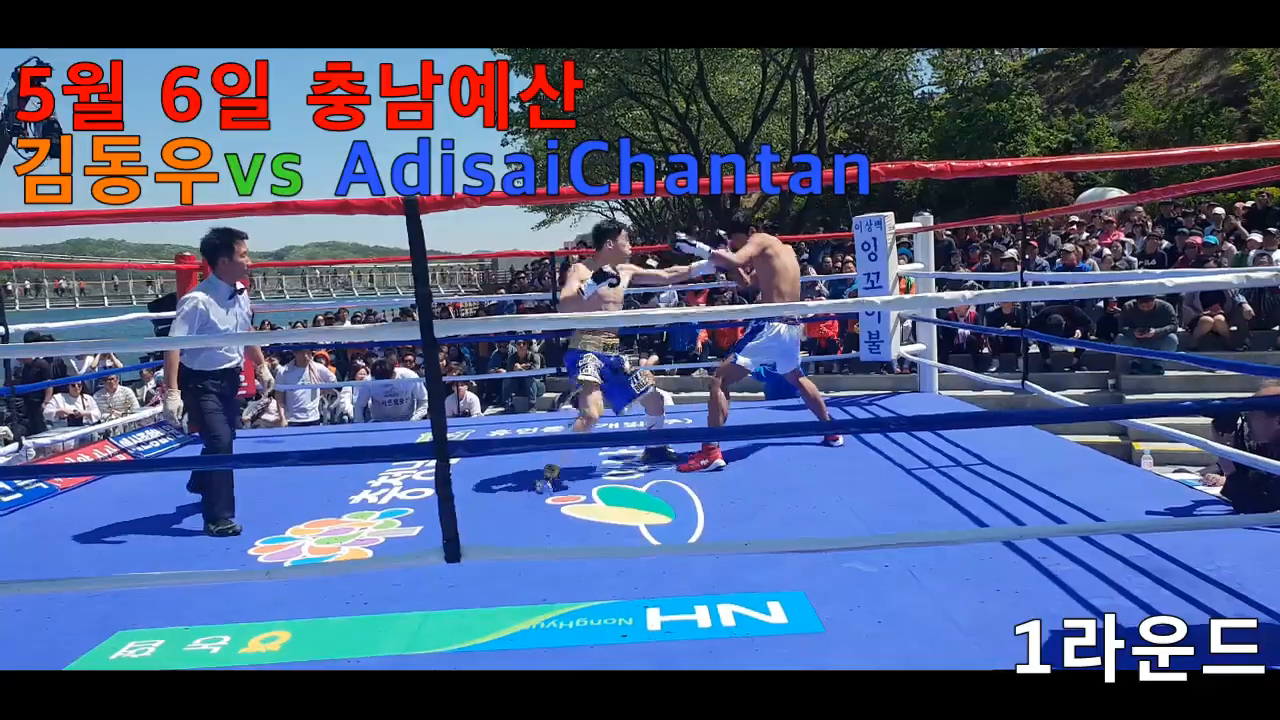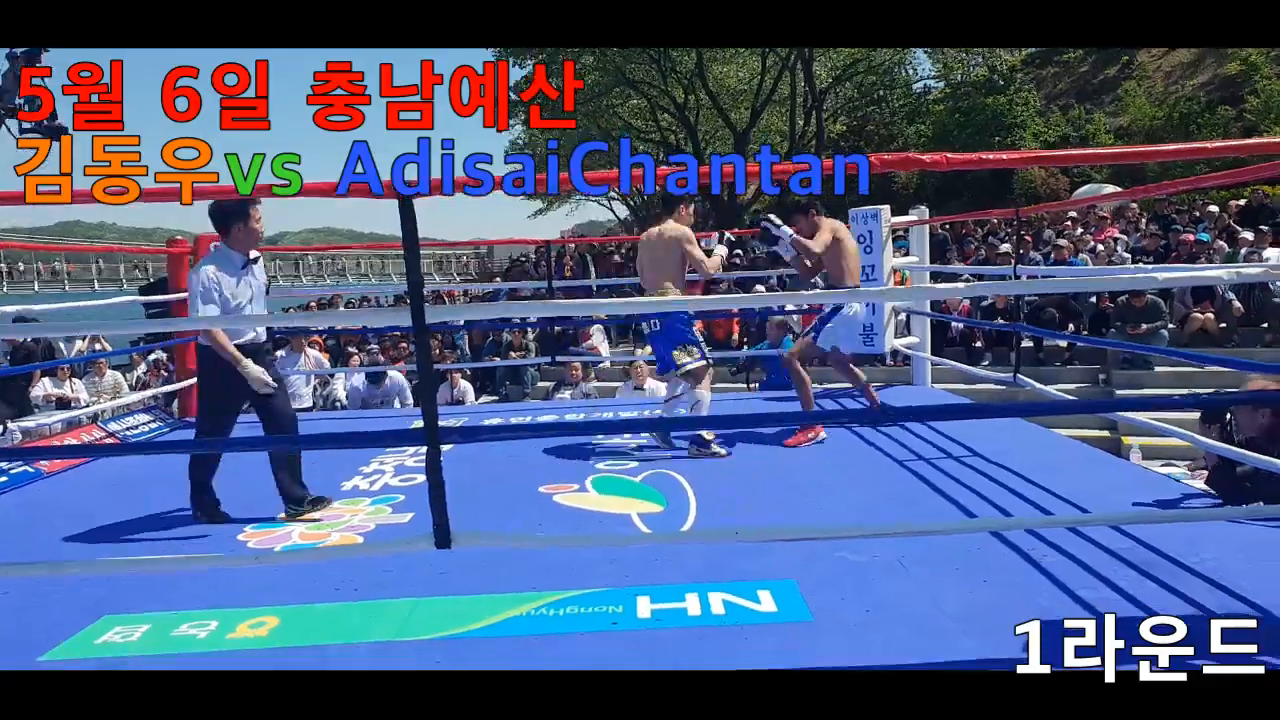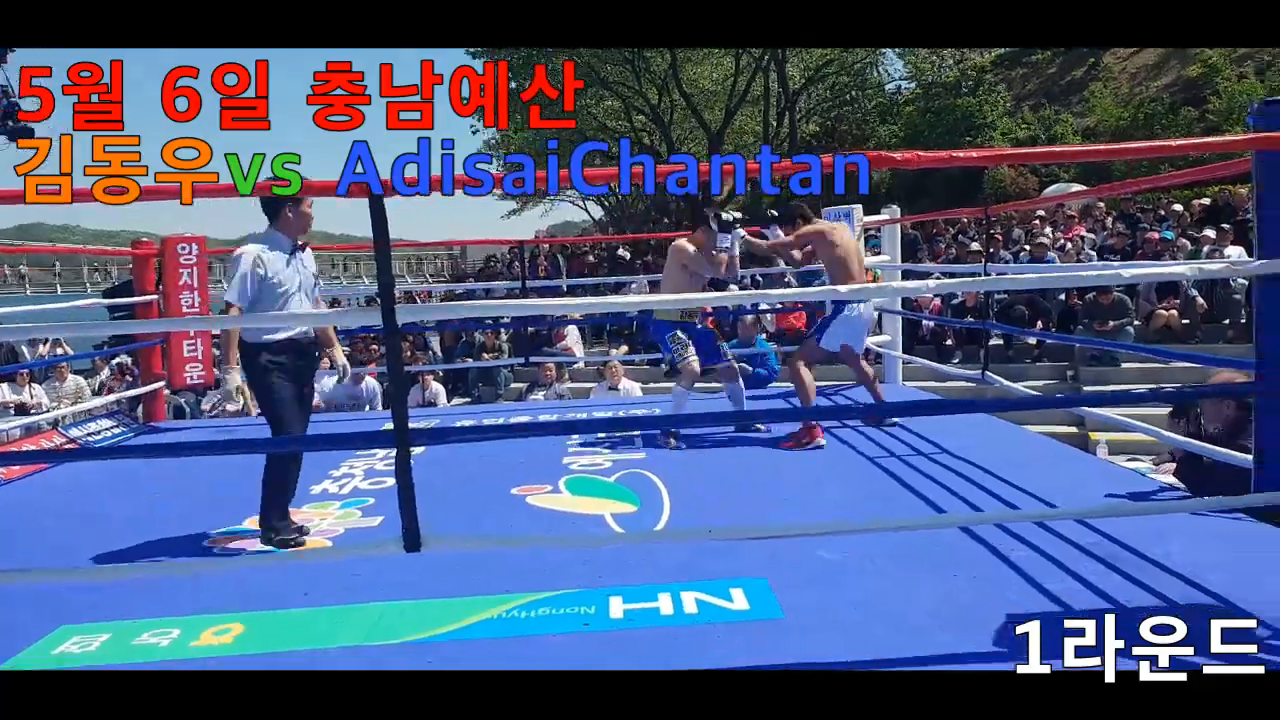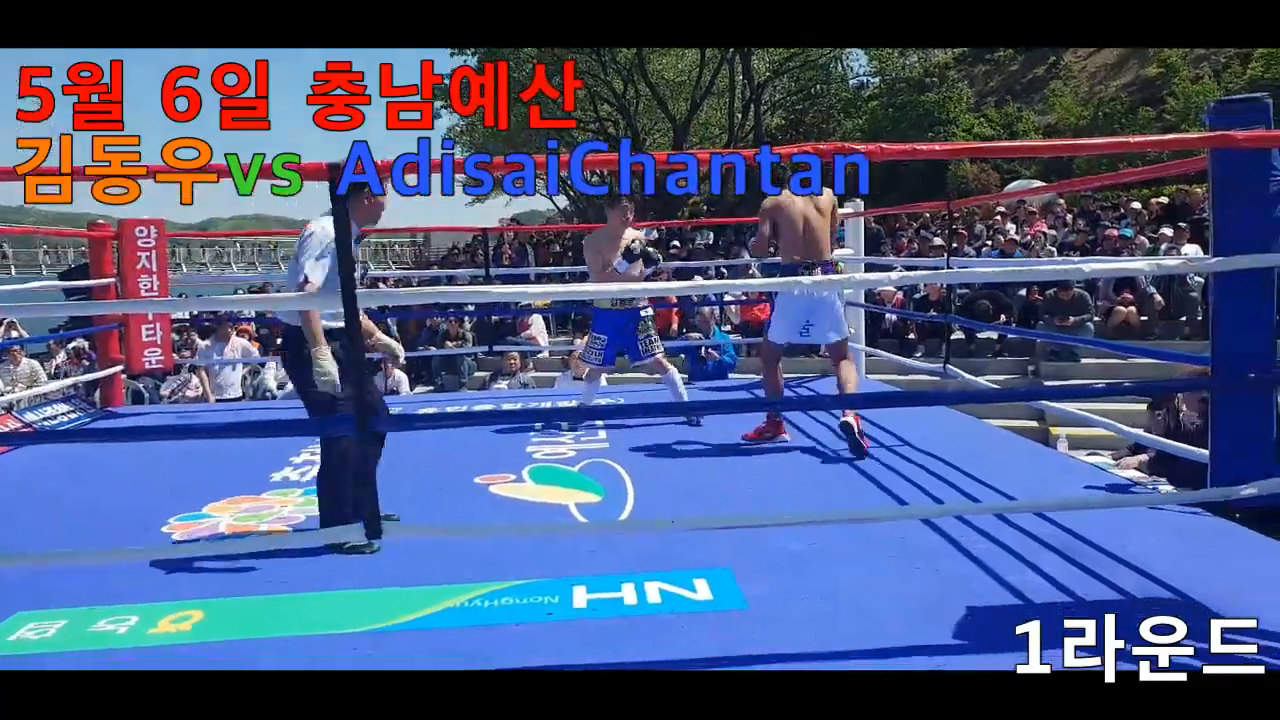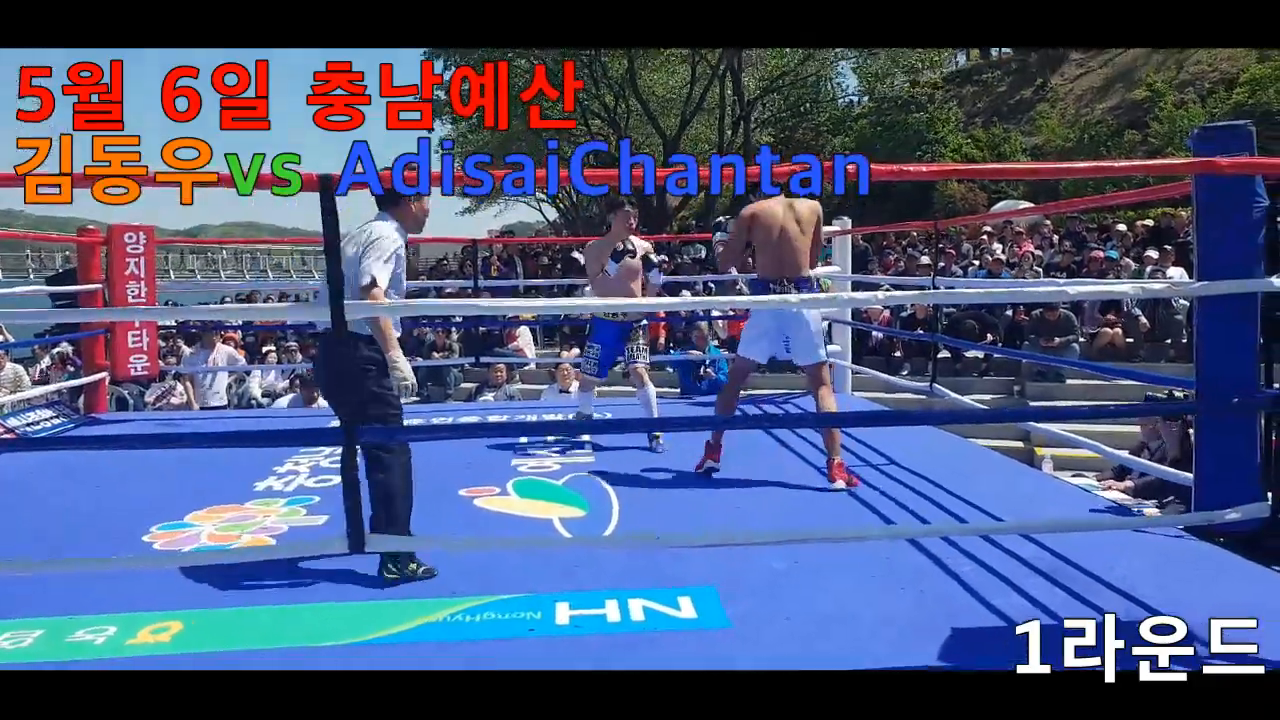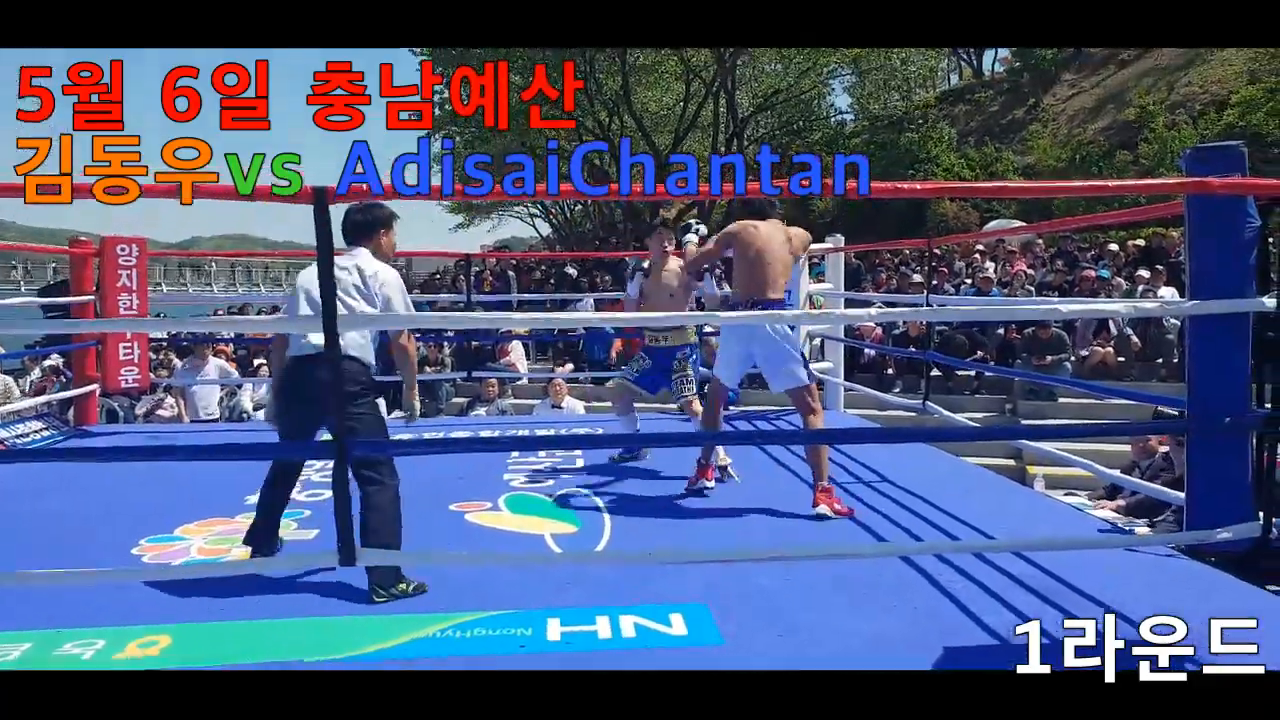
dt=0.4s
person 1, frame 1
left shoulder: (241, 293)
right shoulder: (197, 301)
right elbow: (174, 346)
left wrist: (261, 366)
right wrist: (172, 393)
left hip: (229, 379)
right hip: (203, 382)
left knee: (223, 441)
right knee: (220, 444)
left ankle: (199, 484)
right ankle: (218, 518)
person 1, frame 2
left shoulder: (255, 261)
right shoulder: (208, 273)
right elbow: (208, 328)
right wrist: (244, 366)
left hip: (258, 354)
right hip: (223, 362)
left knee: (284, 422)
right knee: (213, 435)
left ankle: (296, 498)
right ankle: (203, 502)
person 1, frame 3
left shoulder: (304, 254)
right shoulder: (253, 255)
right elbow: (233, 312)
left wrist: (334, 349)
right wrist: (231, 366)
left hip: (303, 354)
right hip: (268, 358)
left knee: (293, 439)
right knee: (288, 438)
left ankle: (277, 516)
right ankle: (273, 522)
person 1, frame 4
left shoulder: (345, 238)
right shoulder: (326, 233)
right elbow: (306, 294)
left wrist: (379, 339)
right wrist: (320, 353)
left hip: (337, 344)
right hip: (310, 349)
left knee: (374, 417)
right knee: (342, 435)
left ankle: (363, 510)
right ankle: (340, 527)
person 1, frame 5
left shoulder: (367, 234)
right shoulder: (387, 238)
right elbow: (373, 296)
right wrist: (395, 355)
left hip: (336, 350)
right hip: (357, 352)
left knee: (370, 448)
right knee: (391, 452)
left ankle: (372, 540)
right ankle: (396, 557)
person 1, frame 6
left shoulder: (309, 273)
right shoulder: (383, 274)
left elbow: (281, 338)
right elbow: (402, 340)
left wrist: (275, 392)
right wrist: (411, 393)
left hip: (299, 376)
right hip: (345, 377)
left knee: (287, 462)
right knee: (378, 475)
left ankle: (262, 540)
right ankle: (385, 578)
person 2, frame 1
left shoulder: (761, 241)
right shoulder: (783, 248)
left elbow: (734, 261)
right elbow: (750, 284)
left wrist: (699, 248)
right wrist: (724, 261)
left hip: (770, 325)
right hip: (793, 325)
left knee: (718, 381)
right knee: (797, 378)
left ankle: (711, 452)
right ankle: (832, 431)
person 2, frame 2
left shoulder: (828, 225)
right shoulder: (834, 234)
left elbow: (815, 251)
right elbow: (808, 273)
left wrist: (785, 231)
right wrist: (786, 248)
left hip: (842, 304)
right hip: (853, 304)
left knee: (793, 359)
right knee: (839, 362)
left ankle: (812, 427)
right ankle: (877, 406)
person 2, frame 3
left shoulder: (817, 230)
right shoulder: (835, 229)
left elbow: (768, 249)
right elbow: (798, 259)
right wrist: (776, 235)
left hip: (847, 306)
right hip: (863, 305)
left knee: (798, 361)
right knee: (853, 359)
left ankle: (812, 429)
person 2, frame 4
left shoulder: (772, 204)
right shoulder: (827, 196)
left elbow: (759, 248)
left hip: (793, 285)
right hip: (825, 282)
left knee: (769, 356)
right knee: (841, 356)
left ankle: (774, 424)
right ankle: (849, 416)
person 2, frame 5
left shoulder: (751, 212)
right shoulder: (812, 208)
left elbow: (725, 262)
left wrist: (719, 240)
right hip: (803, 298)
left knee: (735, 377)
right knee: (821, 385)
left ankle: (713, 452)
right ankle: (836, 467)
person 2, frame 6
left shoulder: (739, 229)
right shoulder: (800, 236)
left elbow: (692, 266)
left wrist: (690, 242)
left hip: (737, 323)
right hip: (775, 321)
left knee: (716, 395)
right knee: (811, 409)
left ankle: (703, 470)
right ankle: (823, 493)
person 3, frame 1
left shoulder: (626, 270)
right shoulder: (580, 270)
left elbow: (665, 276)
right elbow: (564, 307)
left wrist: (703, 266)
right wrist: (593, 284)
left hip: (614, 353)
right hip: (587, 352)
left knee: (654, 399)
right knee: (591, 413)
left ankle: (655, 450)
person 3, frame 2
left shoulder: (647, 238)
right shoulder: (681, 232)
right elbow: (707, 271)
right wrist: (720, 250)
left hip: (654, 312)
right hip: (673, 310)
left knee: (682, 373)
right knee: (701, 372)
left ankle: (665, 428)
right ankle: (700, 439)
person 3, frame 3
left shoulder: (702, 252)
right shoulder: (681, 248)
left elbow: (731, 275)
right elbow: (716, 271)
left wrist: (734, 239)
right wrist: (724, 238)
left hip: (693, 321)
right hip: (669, 322)
left knee: (730, 368)
right knee: (692, 370)
right ankle: (668, 429)
person 3, frame 4
left shoulder: (638, 237)
right shoulder: (593, 241)
right elbow: (598, 280)
left wrist: (651, 264)
right wrist: (622, 264)
left hip: (637, 308)
right hip: (606, 311)
left knee: (658, 361)
right knee: (597, 368)
person 3, frame 5
left shoulder: (644, 247)
right shoulder: (595, 248)
left elbow: (652, 291)
right elbow: (595, 288)
left wrist: (655, 272)
right wrist: (614, 263)
left hip: (635, 320)
right hip: (605, 321)
left knee: (638, 373)
right knee: (588, 378)
left ankle: (654, 430)
right ankle: (584, 416)
person 3, frame 6
left shoulder: (685, 270)
right shoulder: (641, 273)
left elbow: (714, 301)
right elbow: (629, 314)
left wrist: (704, 277)
right wrist: (635, 282)
left hip: (681, 346)
right hip: (651, 345)
left knee: (691, 405)
right knee: (619, 392)
left ankle: (721, 460)
right ankle: (635, 446)
